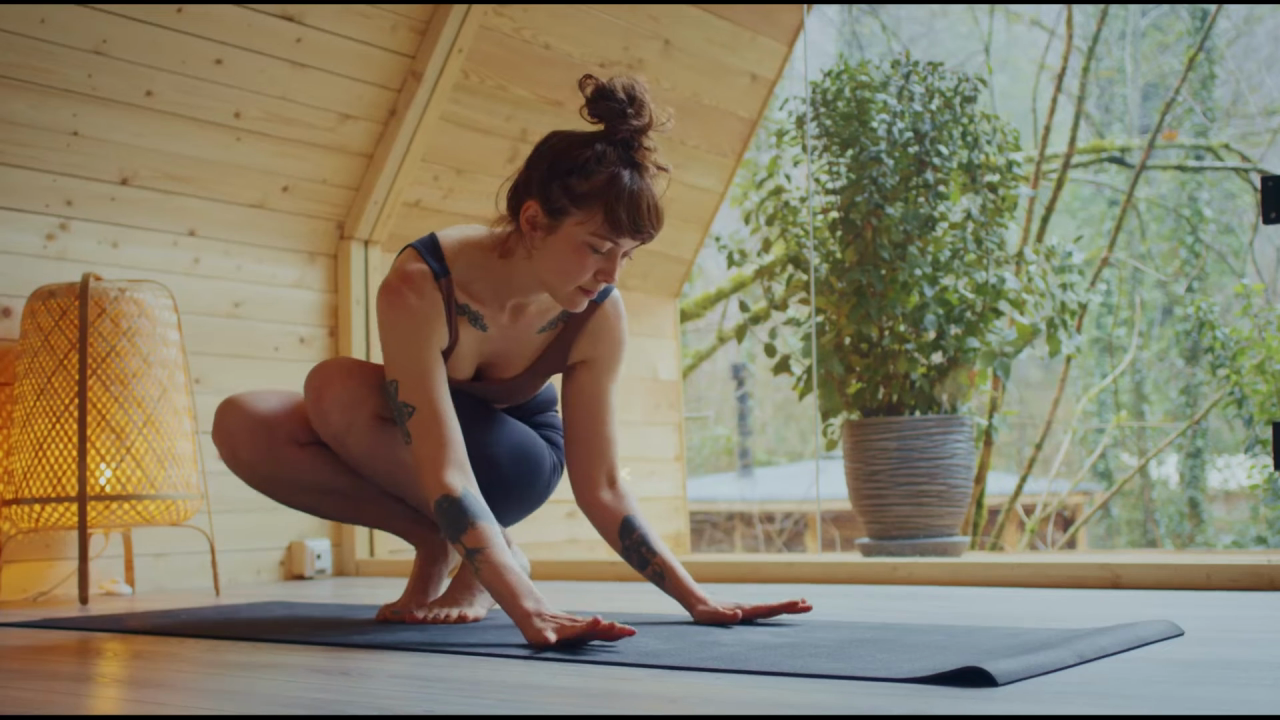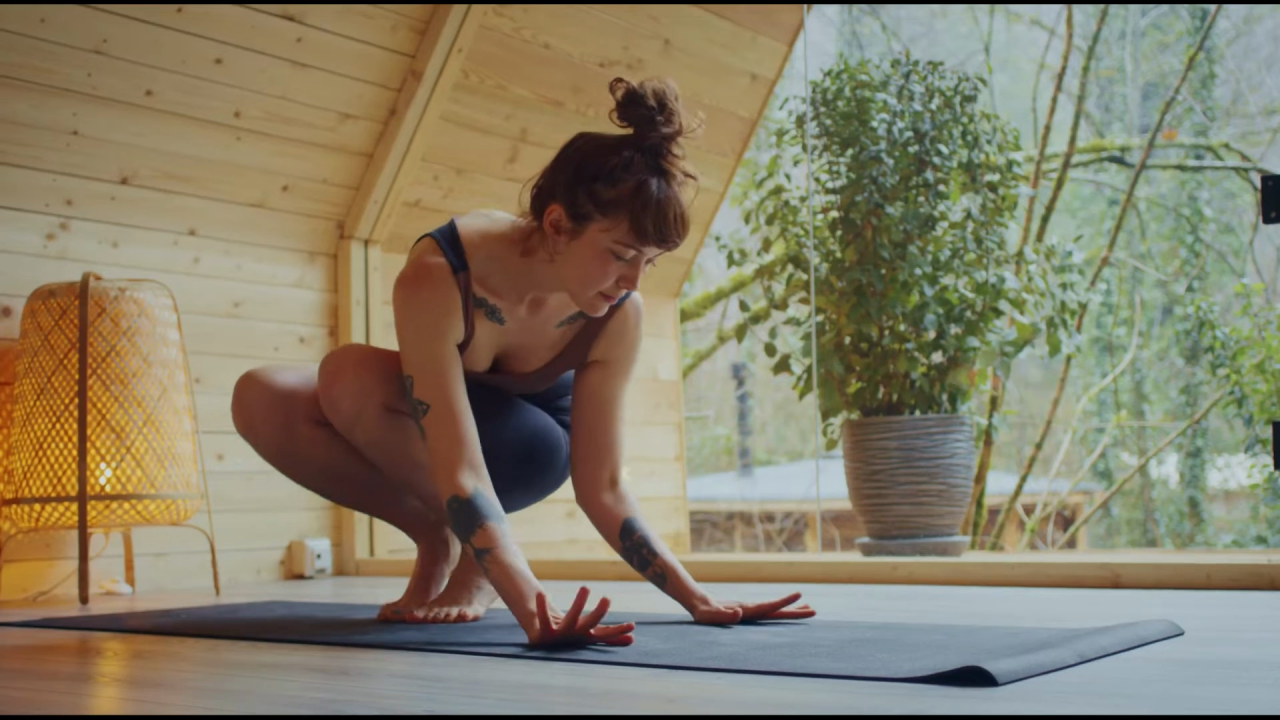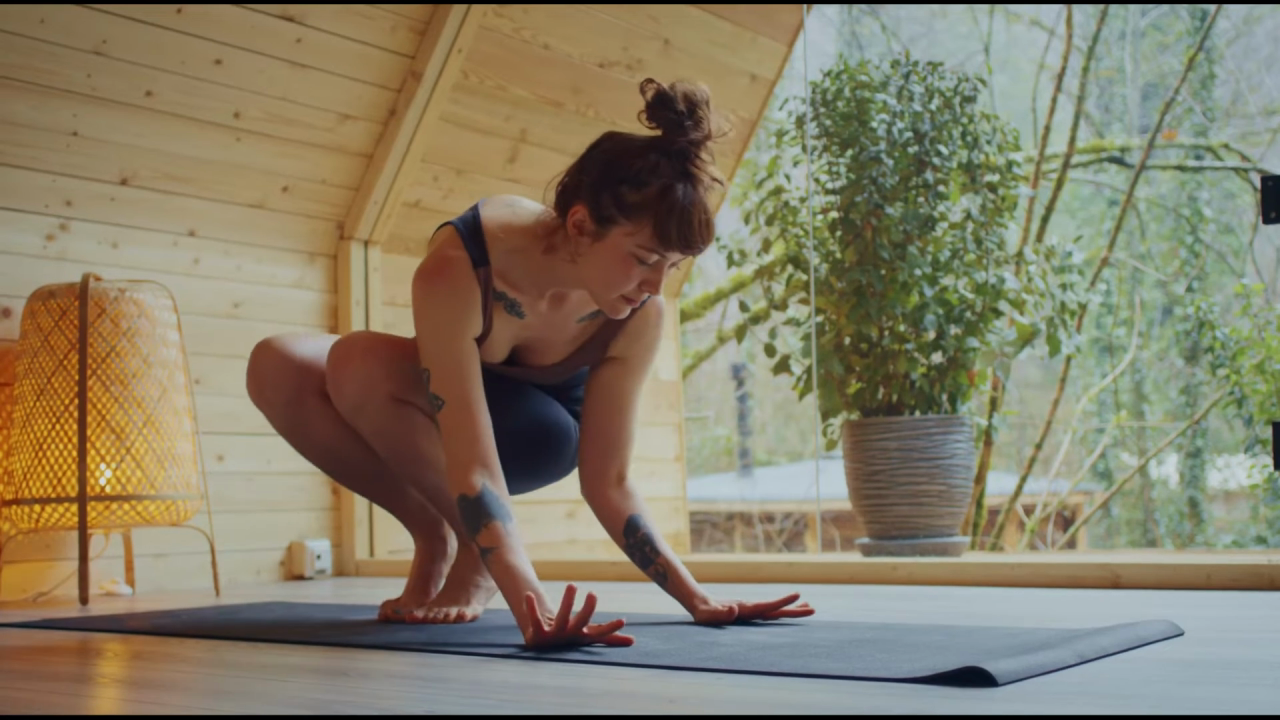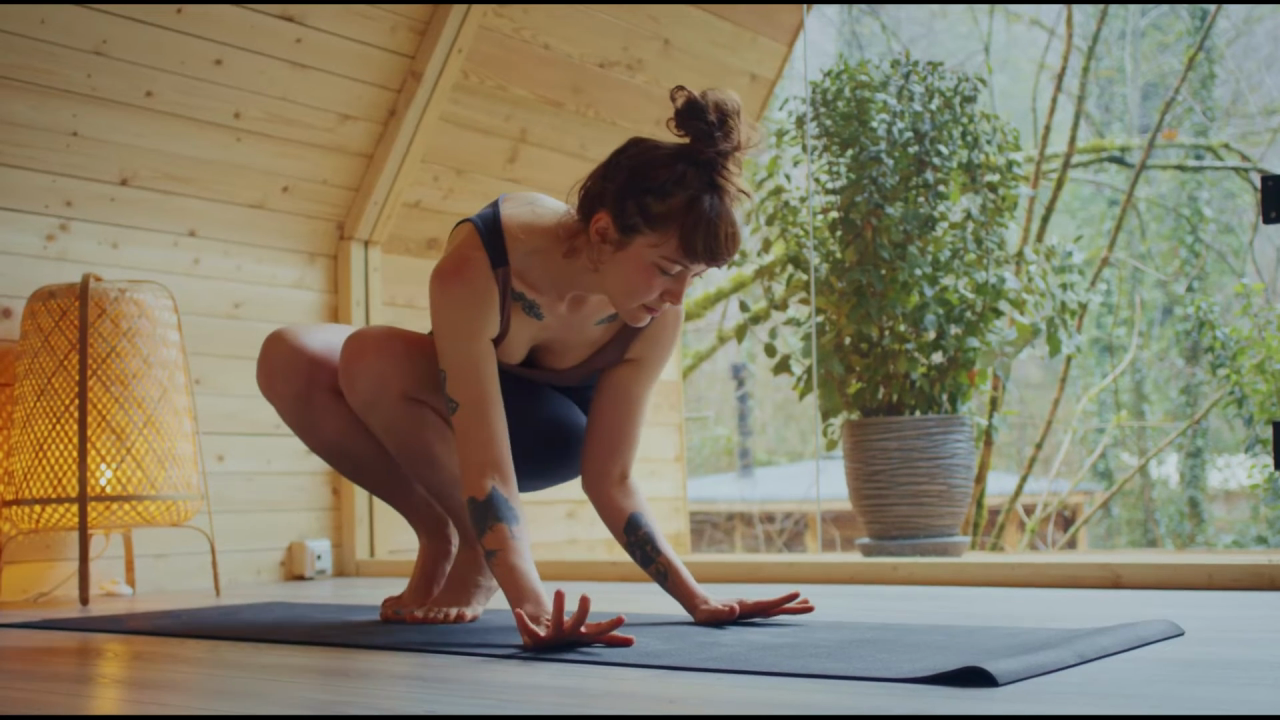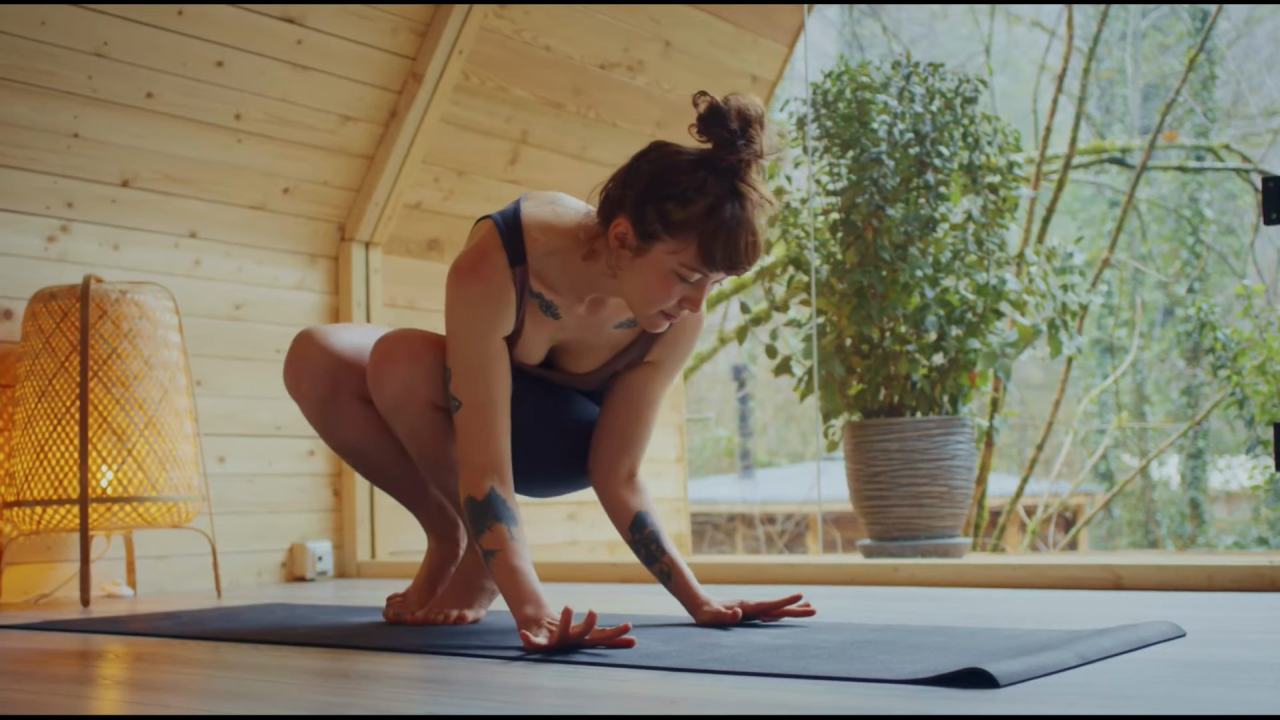
dt=0.3s
person 1, frame 1
left shoulder: (598, 316)
right shoulder: (417, 288)
left elbow: (600, 488)
right elbow: (446, 475)
left wrist: (696, 599)
right wrist: (529, 610)
left hip: (520, 458)
right hip: (410, 457)
left knee: (335, 390)
right knee: (242, 426)
left ankle: (489, 556)
right ankle: (433, 542)
person 1, frame 2
left shoulder: (618, 318)
right shoulder: (436, 278)
left elbow: (600, 489)
right elbow: (460, 474)
left wrist: (697, 600)
right wrist: (533, 609)
left hip: (533, 444)
right hip: (423, 435)
left knee: (350, 378)
right knee: (261, 399)
left ankle: (476, 557)
right ankle: (439, 541)
person 1, frame 3
left shoulder: (640, 317)
right shoulder: (455, 269)
left elbow: (608, 484)
right elbow: (474, 468)
left wrist: (696, 599)
right wrist: (531, 607)
left hip: (542, 430)
right hip: (435, 418)
left knee: (358, 367)
right knee: (276, 369)
left ankle: (475, 560)
right ankle: (435, 538)
person 1, frame 4
left shoulder: (657, 320)
right shoulder: (474, 267)
left elbow: (610, 480)
right elbow: (486, 471)
left wrist: (696, 599)
right wrist: (534, 609)
left hip: (553, 431)
right hip: (450, 406)
left knee: (371, 362)
right knee: (288, 359)
left ankle: (477, 550)
right ankle: (438, 536)
person 1, frame 5
left shoulder: (676, 324)
right shoulder: (493, 265)
left elbow: (617, 478)
right elbow: (486, 468)
left wrist: (698, 601)
right wrist: (533, 612)
left hip: (567, 437)
right hip: (462, 416)
left knee: (404, 366)
right knee: (316, 360)
left ankle: (482, 561)
right ankle: (447, 538)
